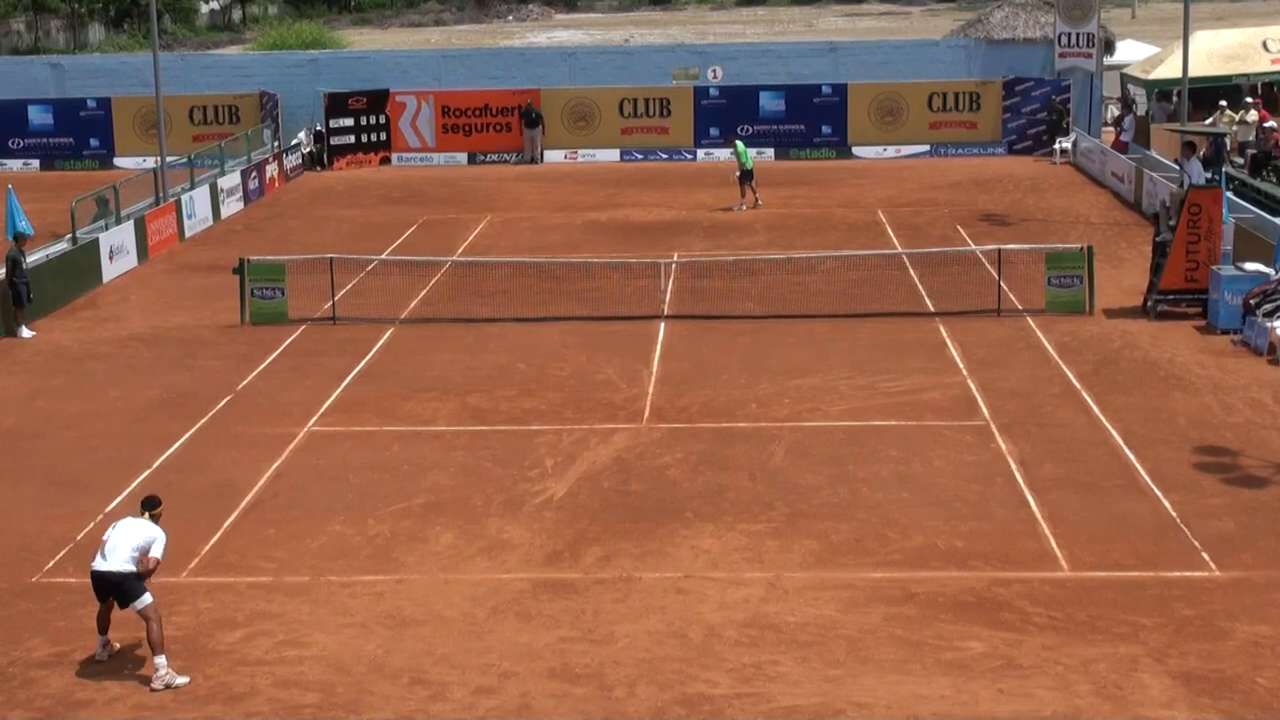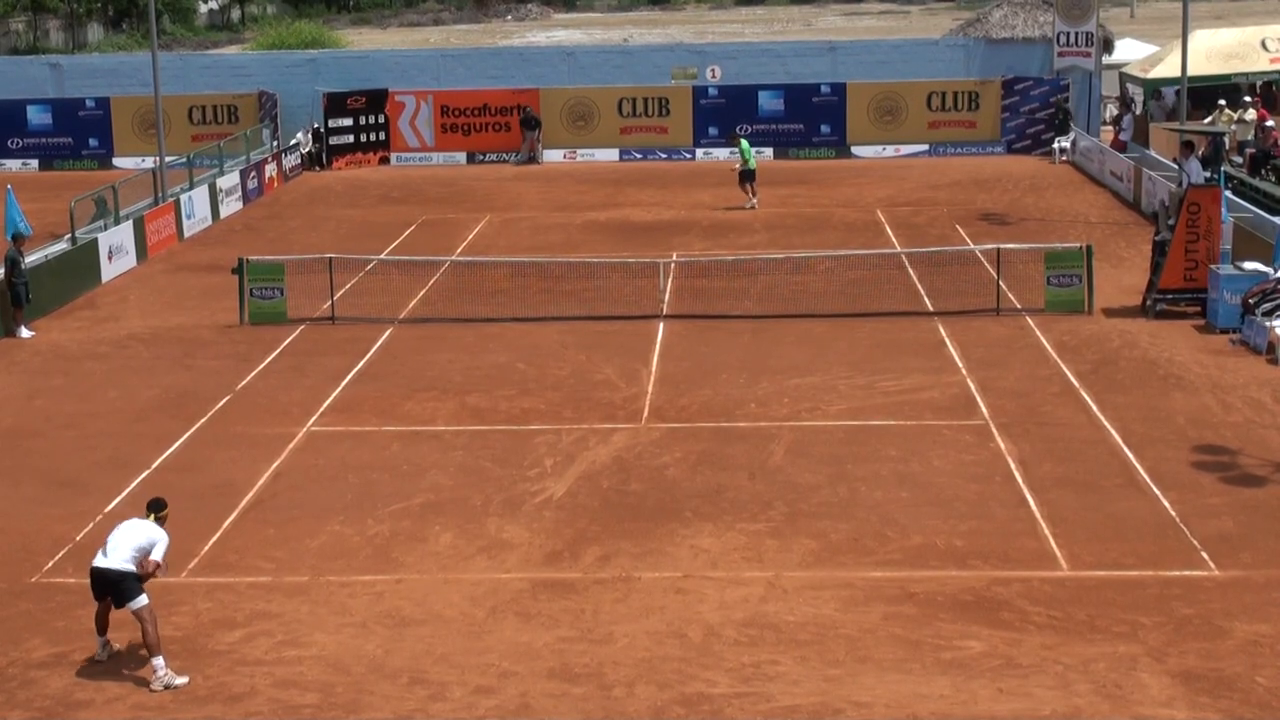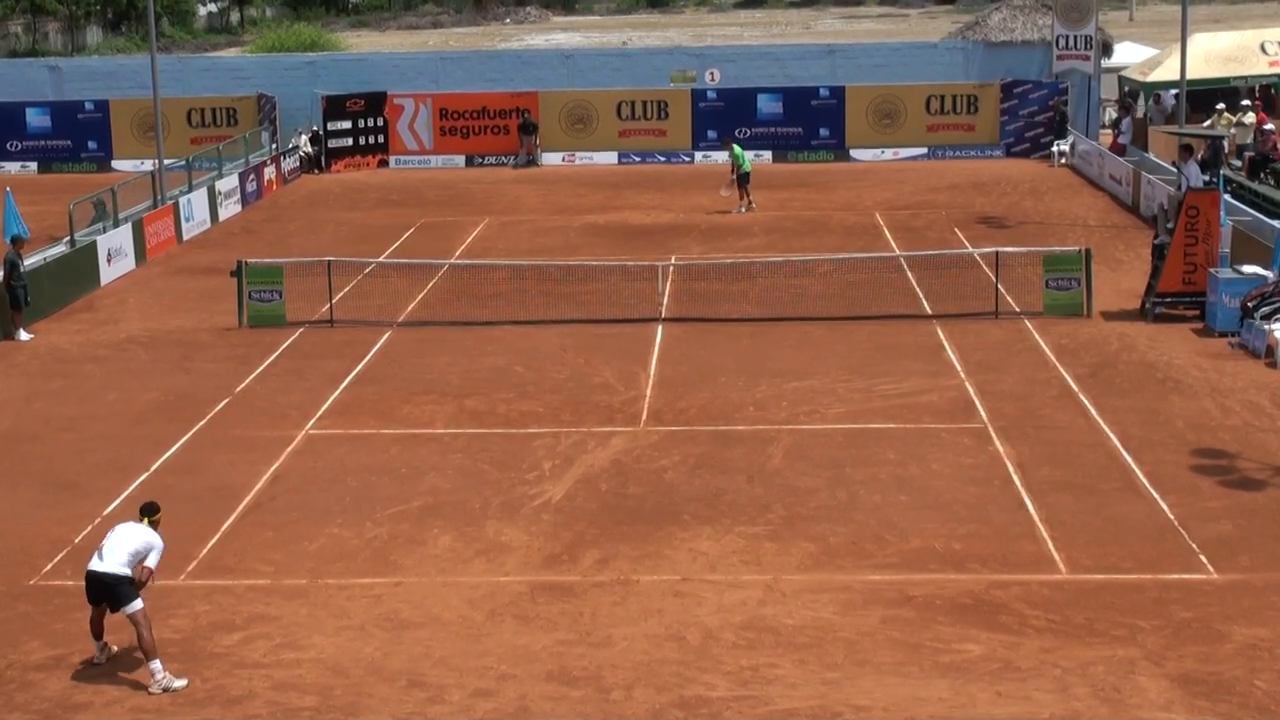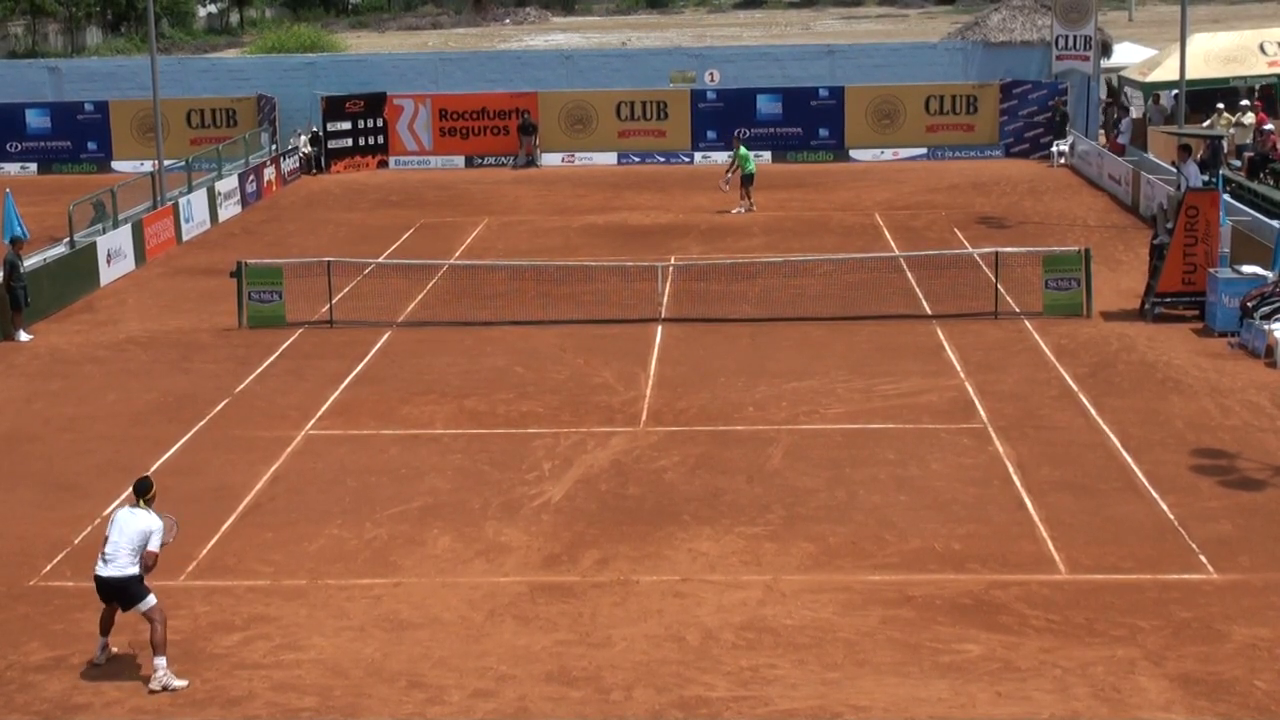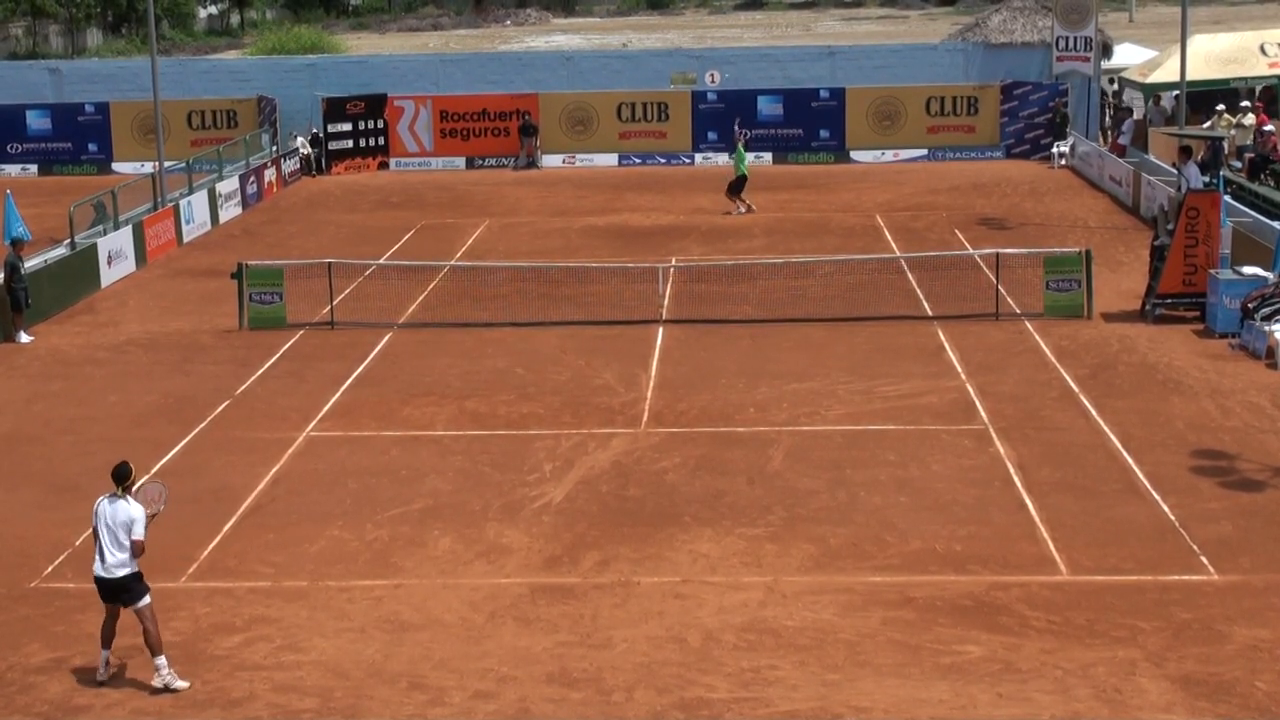
dt=1s
person 1, frame 1
left shoulder: (121, 522)
right shoulder: (158, 533)
left elbow: (99, 552)
right elbow: (151, 566)
right wrist: (138, 580)
left hip: (97, 571)
right hip: (122, 574)
left knee: (106, 605)
right knee: (153, 617)
left ankle: (103, 648)
right ankle: (162, 674)
person 1, frame 2
left shoulder: (127, 523)
right shoulder: (161, 535)
right elbow: (150, 570)
right wrist: (137, 582)
left hip: (97, 568)
right hip: (121, 573)
left knee: (104, 605)
right knee: (148, 620)
left ankle: (103, 649)
right ankle: (160, 675)
person 1, frame 3
left shoulder: (120, 527)
right shoulder: (156, 541)
right elbow: (143, 578)
right wrist: (130, 592)
left hip: (93, 572)
right hip: (116, 577)
left knee: (98, 611)
right knee: (142, 624)
left ankle: (101, 652)
right ankle: (159, 678)
person 1, frame 4
left shoulder: (119, 513)
right shoulder: (155, 523)
left elbow: (107, 545)
right elbow: (150, 562)
right wrist: (141, 573)
left hip: (101, 574)
right hip: (125, 578)
left knee: (111, 608)
right knee: (158, 619)
left ankle: (102, 652)
right ankle: (160, 675)
person 1, frame 5
left shoulder: (100, 504)
right shoulder: (136, 510)
left elbow: (97, 538)
right elbow: (137, 550)
right wrist: (141, 547)
left hip: (101, 574)
right hip: (125, 575)
left knee: (111, 618)
right knee: (149, 621)
left ankle: (103, 669)
right ankle: (163, 675)
